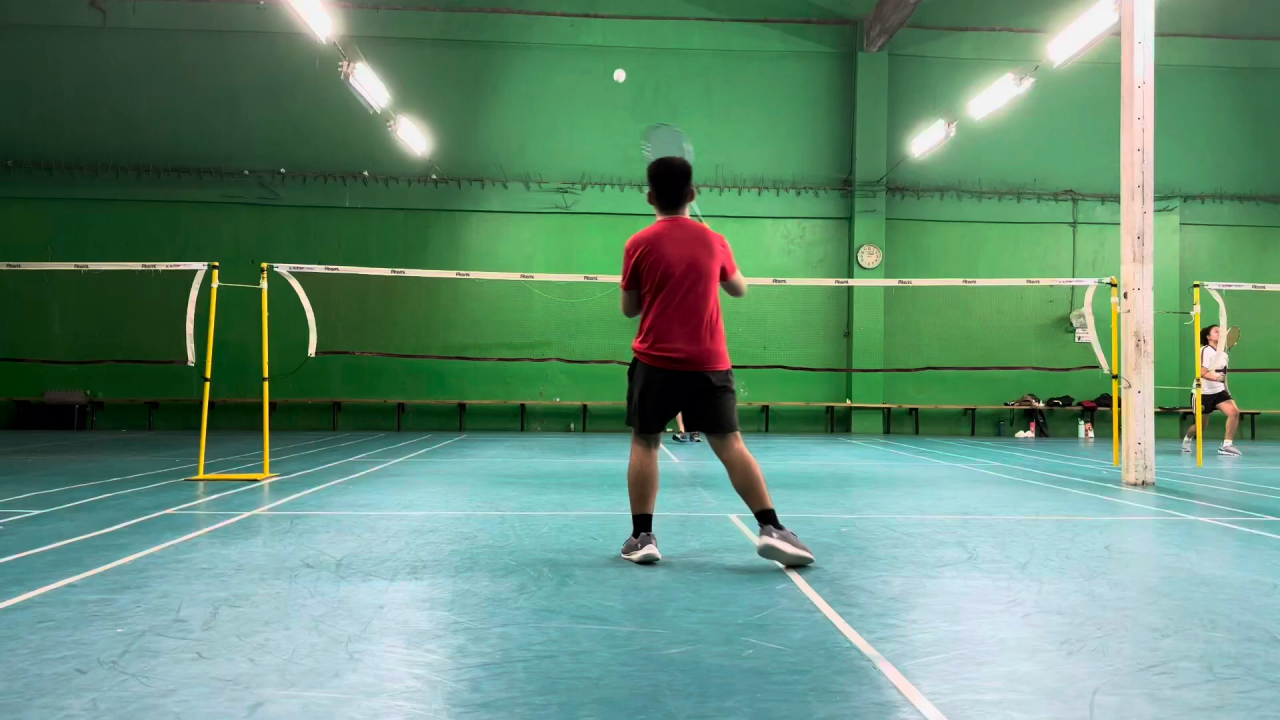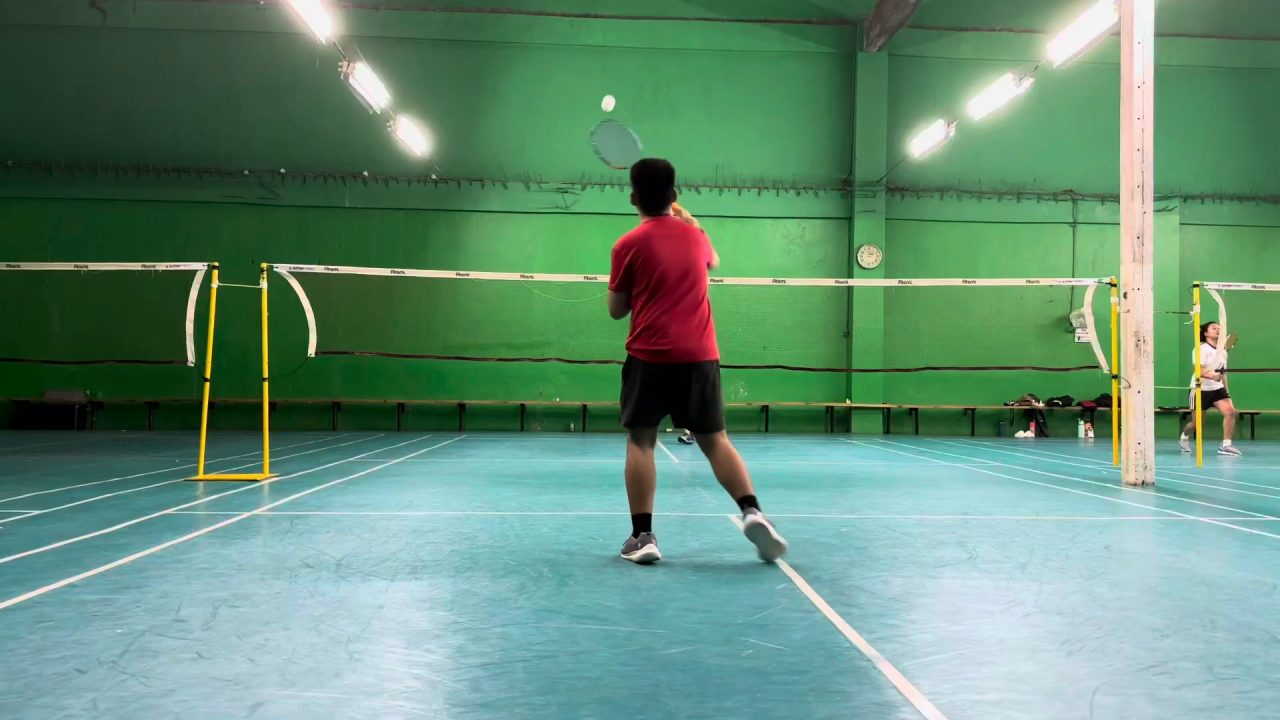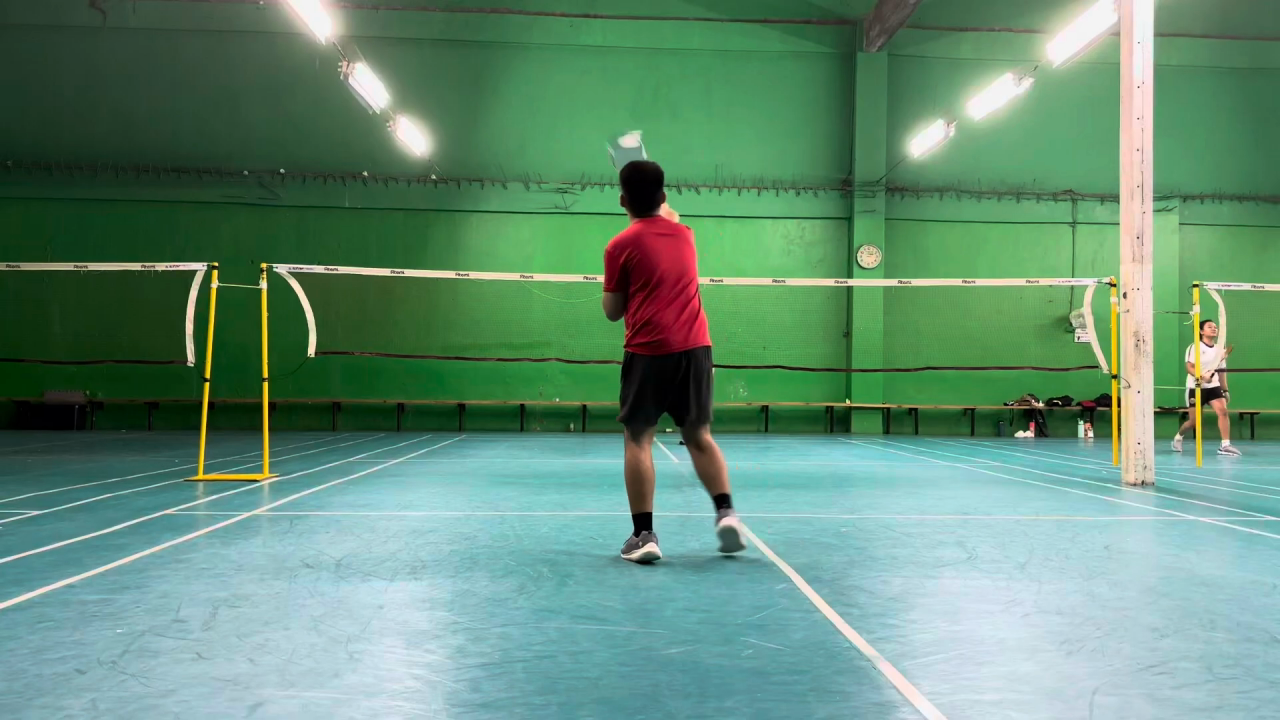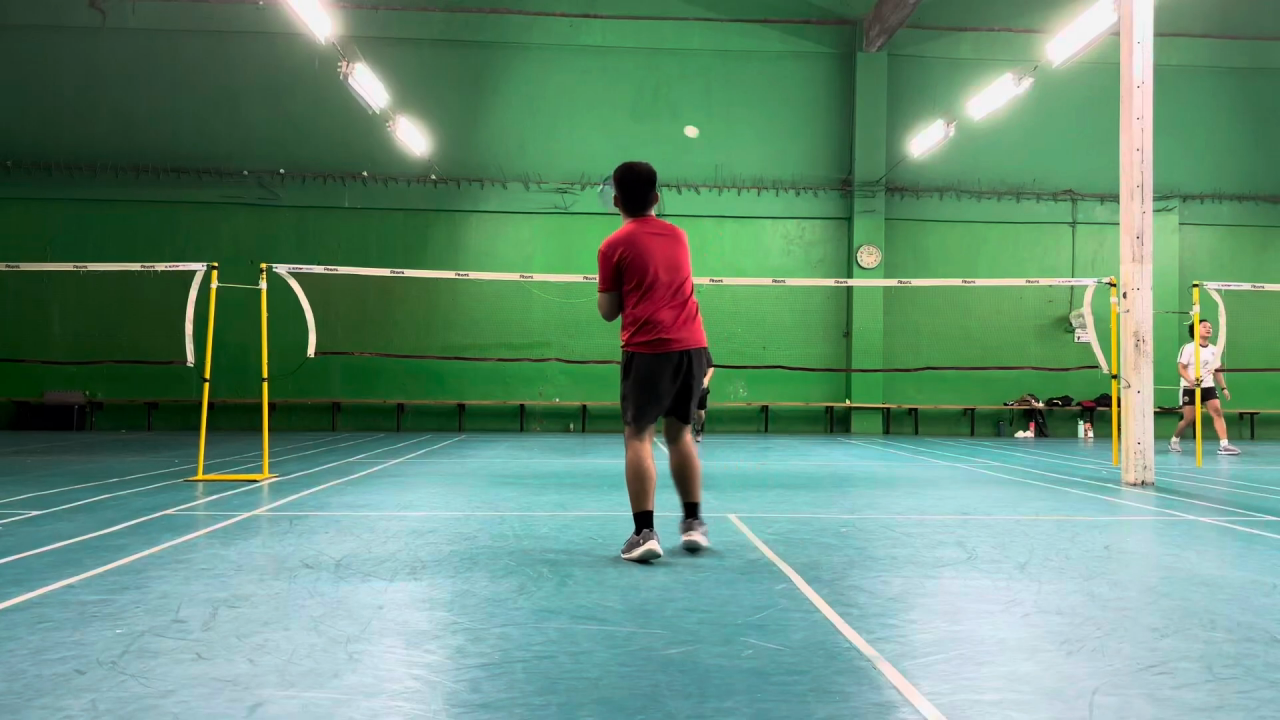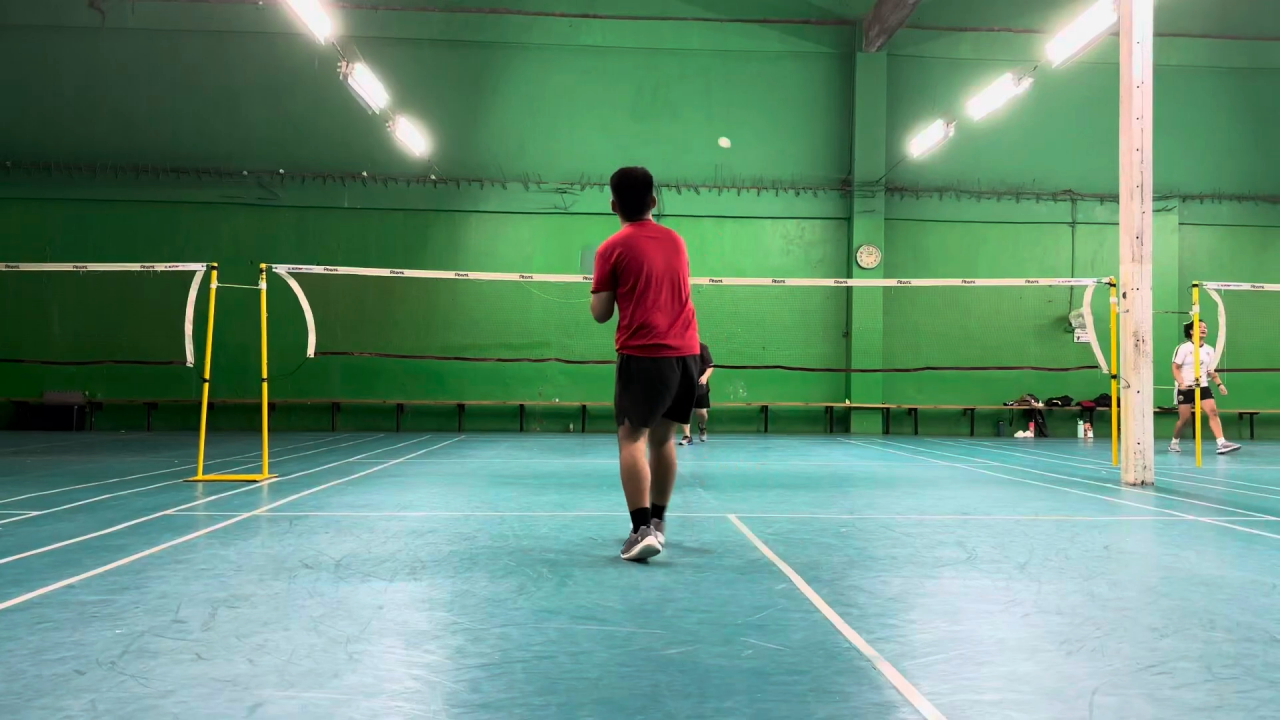
dt=0.1s
person 1, frame 1
left shoulder: (638, 244)
right shoulder: (713, 241)
left elbow: (629, 309)
right elbow: (739, 289)
left hip: (656, 361)
right hip: (709, 362)
left knee: (644, 443)
right knee: (730, 445)
left ankle: (642, 537)
right ankle: (771, 529)
person 1, frame 2
left shoulder: (627, 245)
right shoulder: (695, 236)
left elbow: (616, 310)
left hip: (649, 356)
right hip: (700, 356)
left knee: (641, 442)
right knee: (716, 441)
left ankle: (642, 536)
right ankle: (753, 513)
person 1, frame 3
left shoulder: (619, 246)
right shoulder: (683, 235)
left elbow: (612, 312)
right wrist: (666, 215)
left hip: (650, 351)
right hip: (696, 347)
left knee: (638, 439)
right knee: (699, 436)
left ankle: (643, 535)
right ankle: (726, 514)
person 1, frame 4
left shoulder: (614, 246)
right shoulder: (678, 235)
left elbow: (608, 312)
left hip: (648, 349)
right hip: (691, 347)
left knee: (639, 437)
right knee: (680, 435)
left ankle: (644, 532)
right ankle: (692, 523)
person 1, frame 5
left shoulder: (612, 249)
right shoulder: (676, 241)
left elbow: (600, 313)
left hip: (643, 353)
right hip: (685, 352)
left knee: (633, 438)
right knee: (661, 437)
left ankle: (644, 528)
right ankle: (655, 521)
